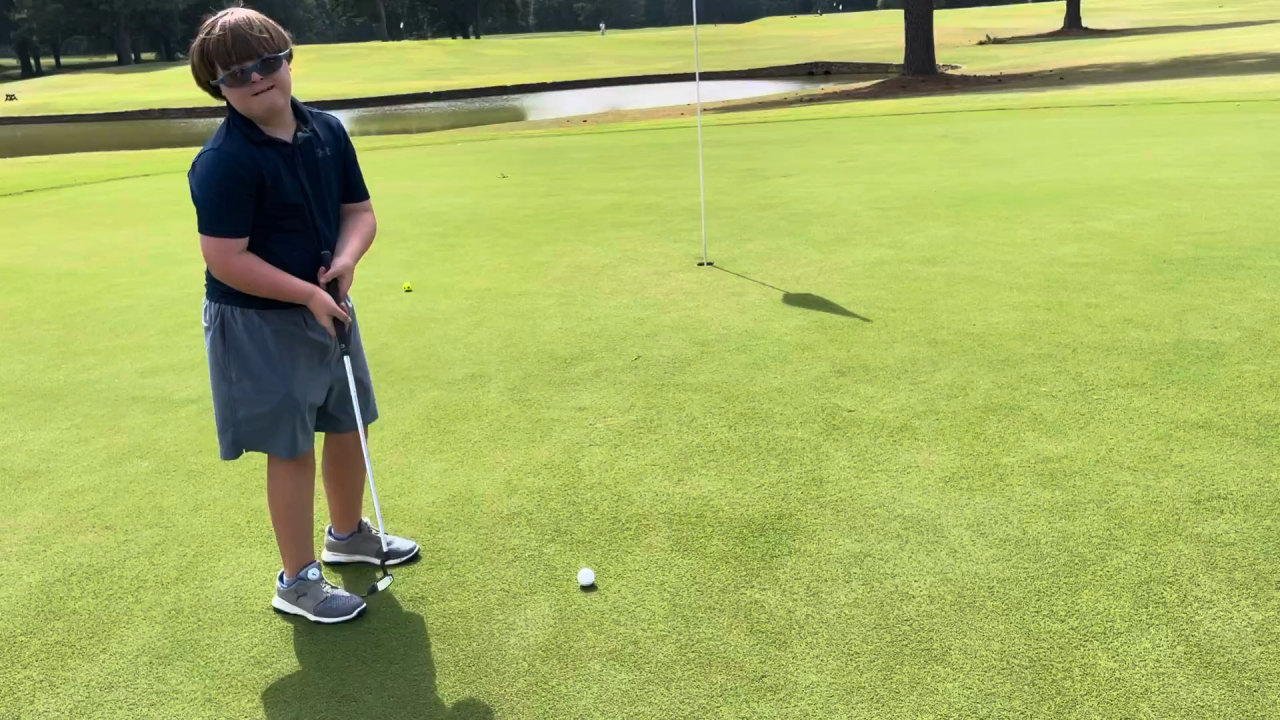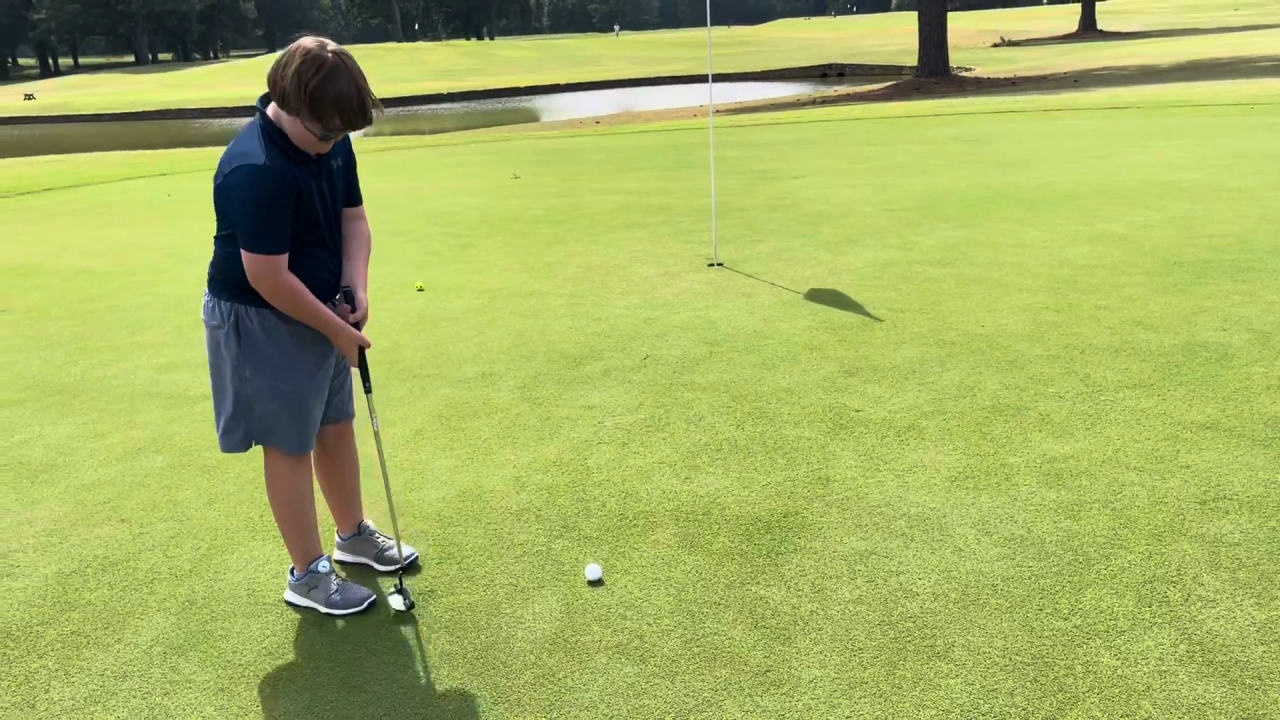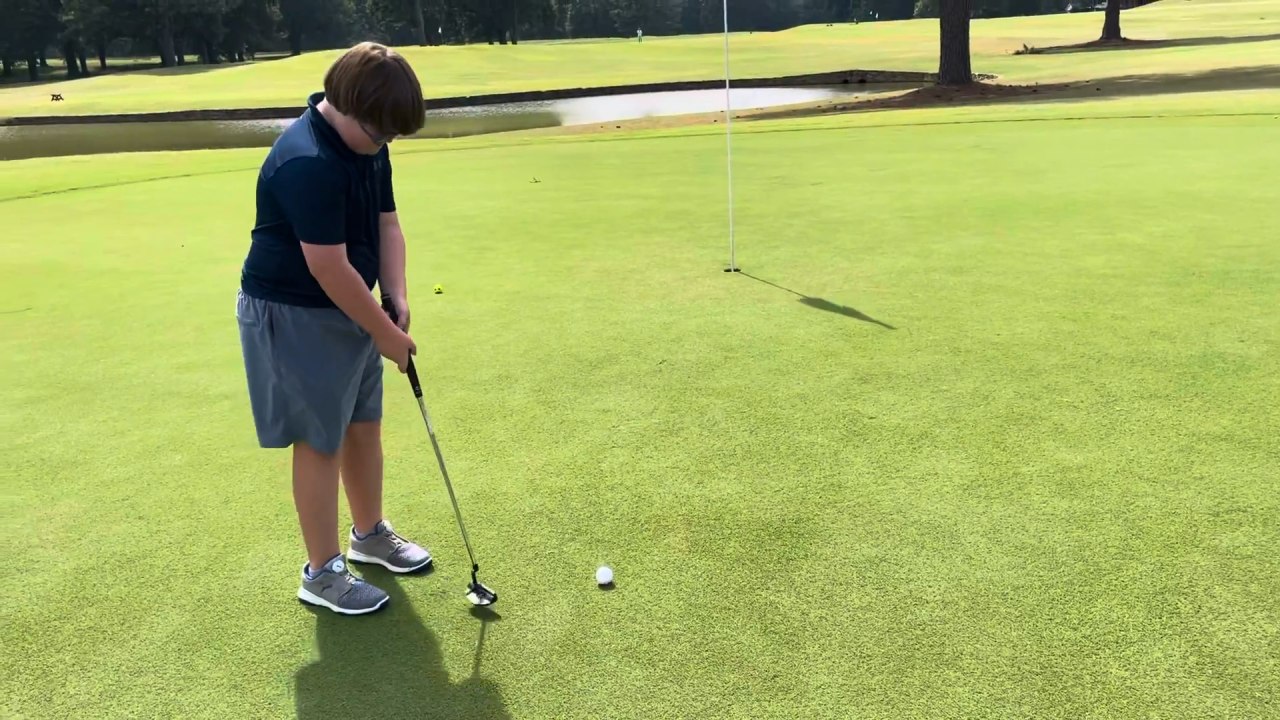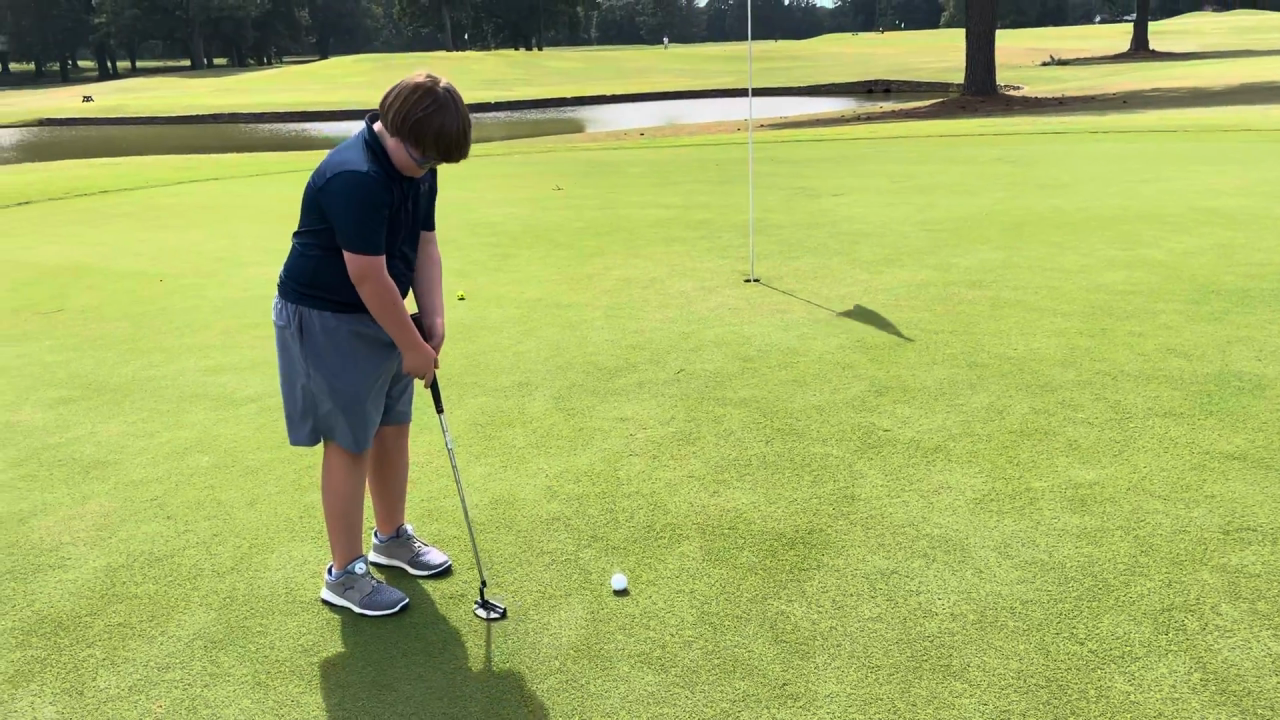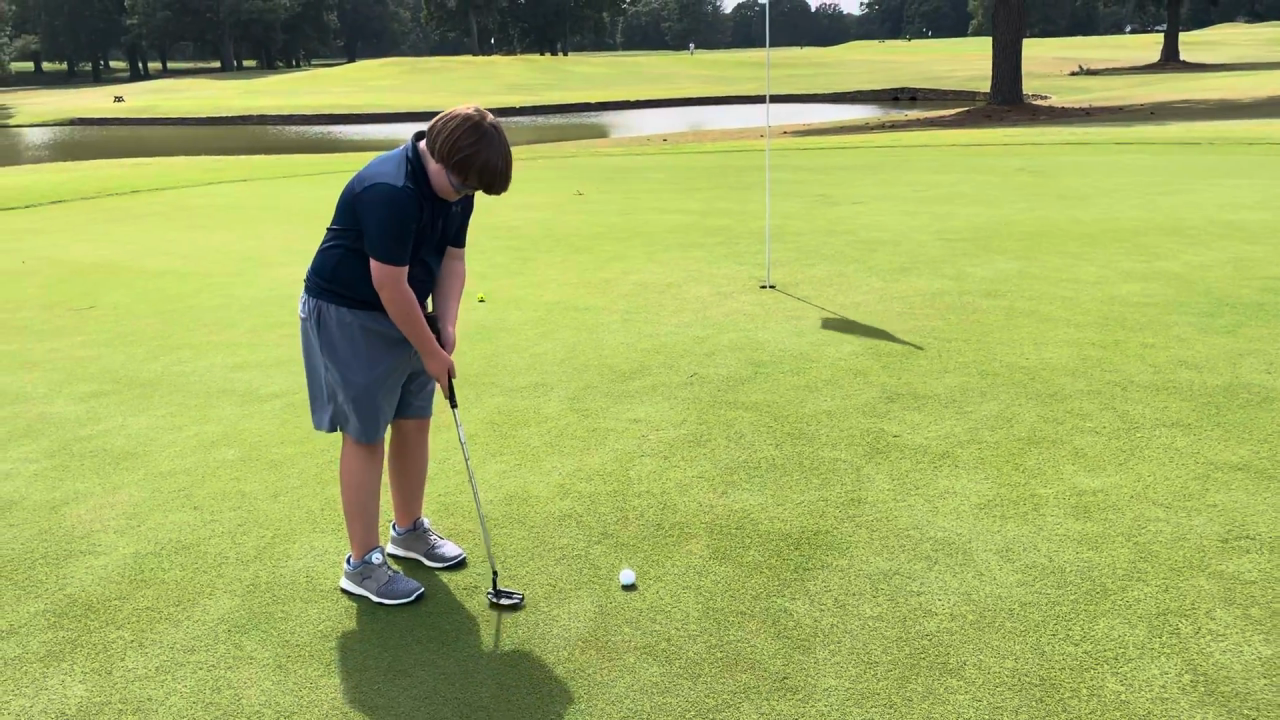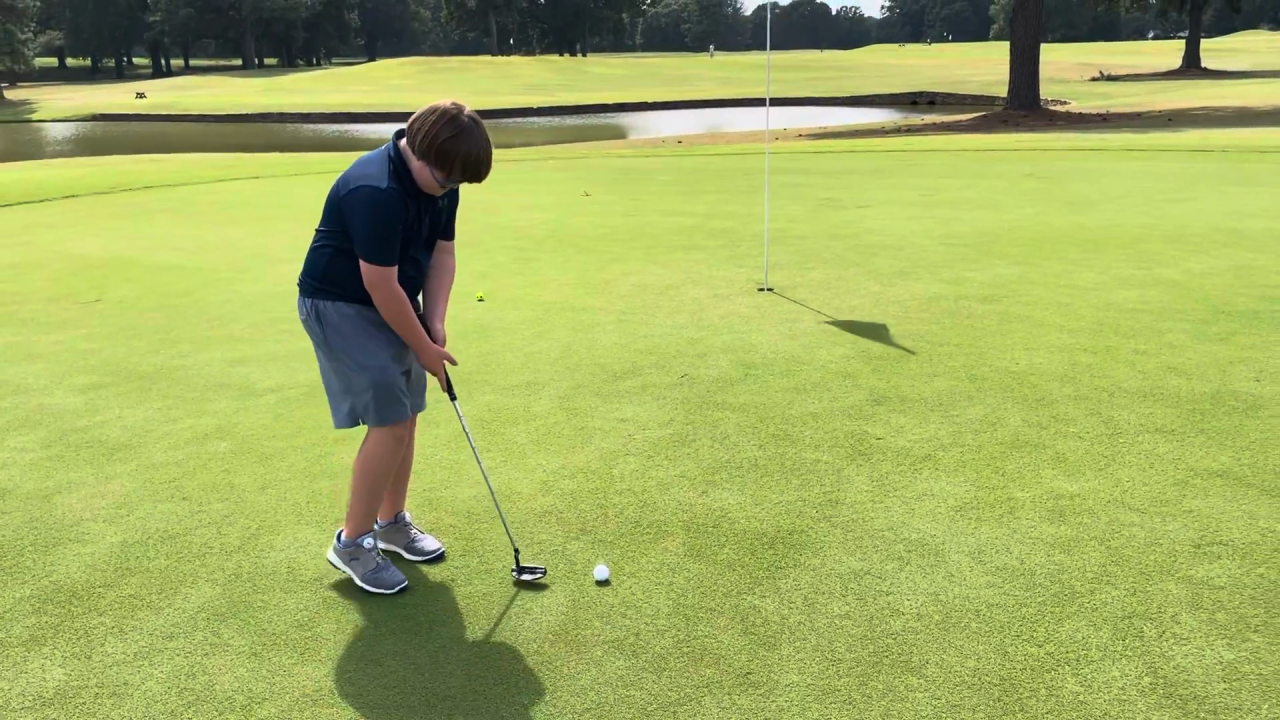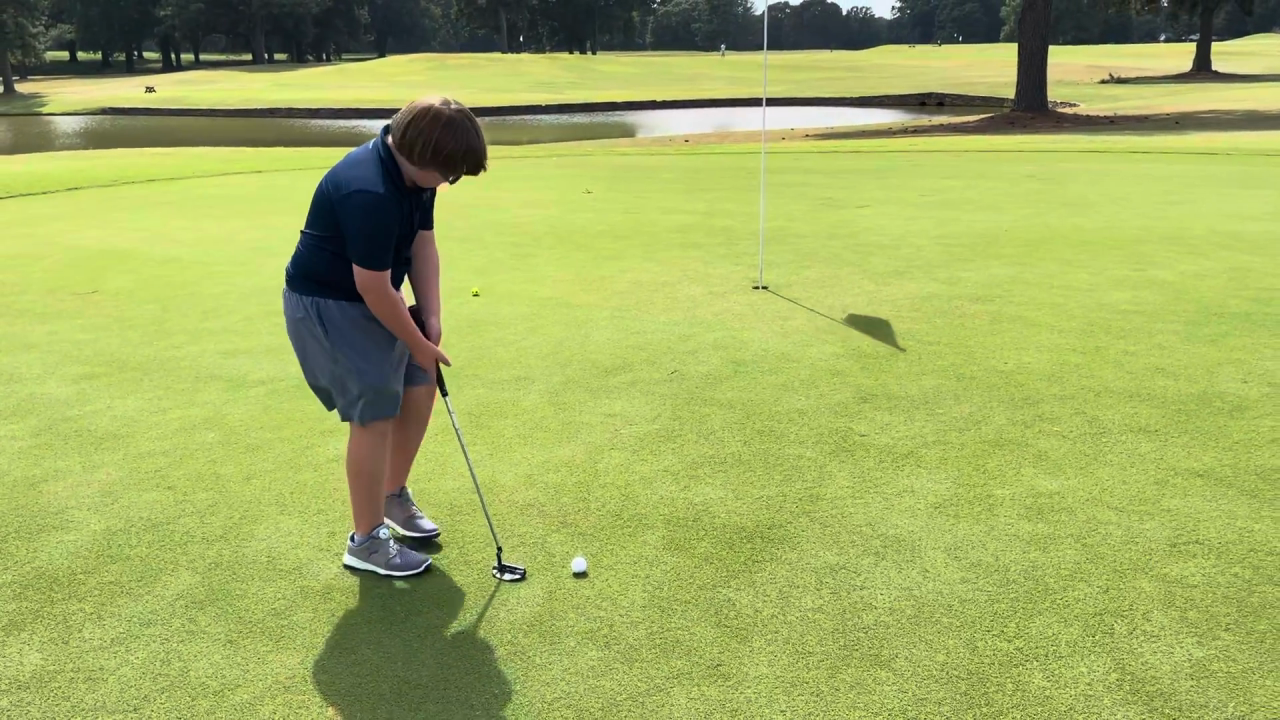
dt=0.4s
person 1, frame 1
left shoulder: (326, 132)
right shoulder: (223, 162)
left elbow: (360, 214)
right elbow: (226, 262)
left wrist: (343, 265)
right wrist: (307, 295)
left hip: (324, 308)
right hip: (256, 323)
left knee: (349, 425)
right knee: (290, 449)
left ankle: (348, 532)
right ankle: (297, 581)
person 1, frame 2
left shoulder: (331, 143)
right shoulder: (256, 171)
left elbow: (352, 217)
right elbow: (267, 278)
left wrist: (355, 290)
right wrist: (335, 329)
left hip: (319, 309)
right hip: (259, 320)
left knee: (336, 426)
right knee: (290, 443)
left ankle: (353, 534)
right ankle: (307, 574)
person 1, frame 3
left shoulder: (367, 146)
right shoulder: (306, 165)
left elbow: (386, 225)
right elbow: (330, 268)
left wrist: (397, 300)
right wrist: (385, 332)
left hip: (347, 308)
right hip: (291, 315)
left knee: (363, 425)
right knee: (320, 440)
left ankle: (369, 533)
right ankle: (322, 572)
person 1, frame 4
left shoulder: (418, 168)
right shoulder: (354, 179)
left elbow: (424, 245)
right elbow: (368, 277)
left wrist: (433, 320)
right wrist: (411, 346)
left hip: (380, 315)
right hip: (325, 320)
left knee: (393, 427)
right knee: (349, 442)
left ankle: (391, 536)
right ankle: (344, 573)
person 1, frame 5
left shoulder: (456, 187)
right shoulder: (390, 191)
left elbow: (451, 258)
right elbow: (390, 285)
left wrist: (446, 326)
right wrist: (430, 353)
left hip: (403, 314)
right hip: (346, 315)
left knee: (414, 421)
right knee: (366, 435)
left ankle: (409, 529)
right ankle: (363, 562)
person 1, frame 6
left shoulder: (439, 180)
right shoulder: (375, 192)
left elbow: (442, 251)
right elbow: (382, 285)
left wrist: (435, 321)
right wrist: (423, 347)
left hip: (393, 306)
right hip: (339, 307)
left knee: (403, 418)
right knee: (390, 420)
left ankle: (391, 522)
right ankle: (353, 540)
person 1, frame 7
left shoulder: (414, 174)
right shoulder: (369, 194)
left elbow: (423, 242)
right elbow: (373, 287)
left wrist: (430, 317)
right wrist: (418, 345)
left hip: (371, 298)
right hip: (327, 303)
left knee: (420, 387)
right knee: (375, 414)
left ankle: (392, 497)
right ankle: (365, 540)
